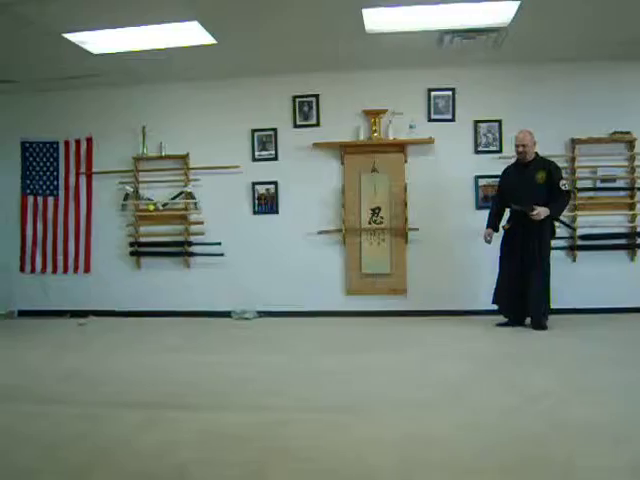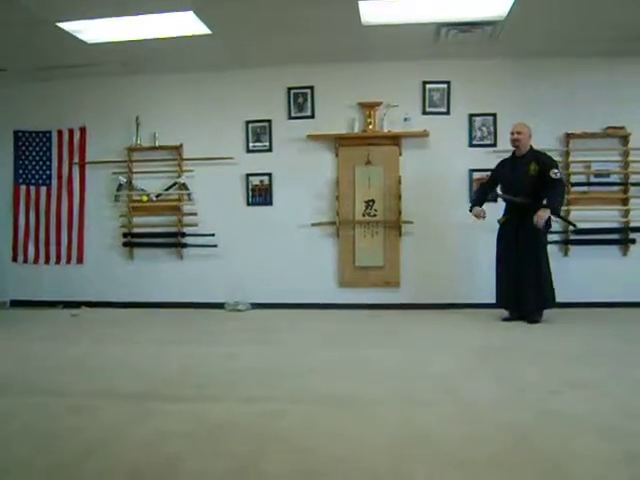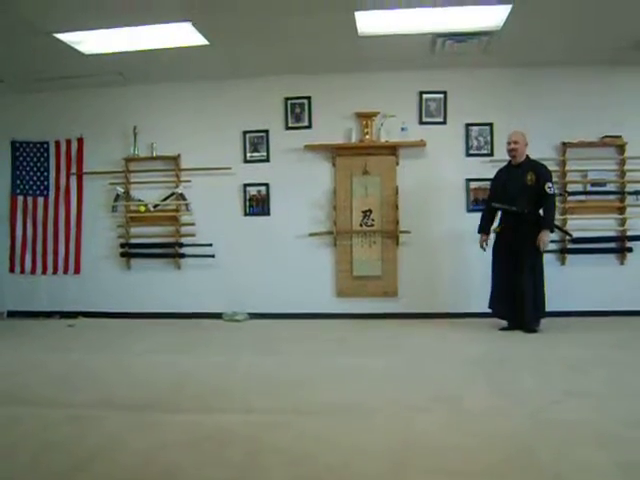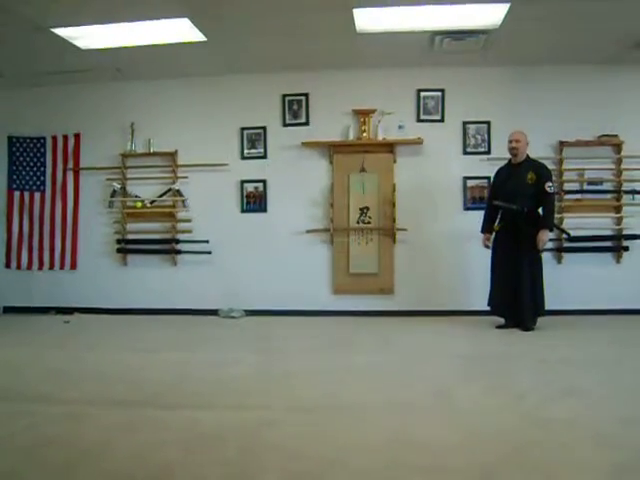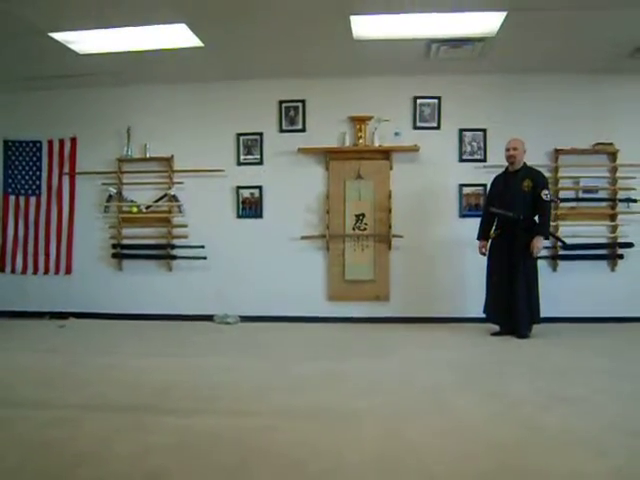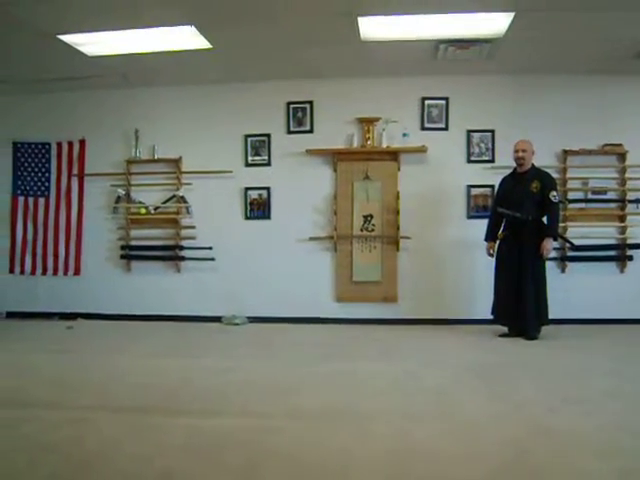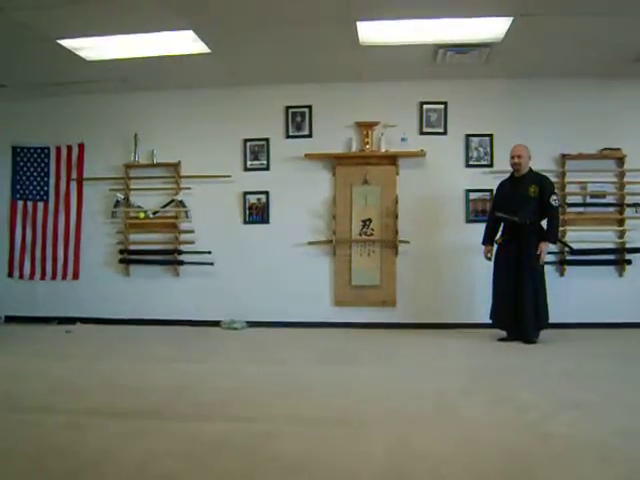
dt=0.7s
person 1, frame 1
left shoulder: (549, 168)
right shoulder: (509, 171)
left elbow: (564, 196)
right elbow: (499, 201)
left wrist: (548, 211)
right wrist: (491, 226)
left hip: (539, 228)
right hip: (514, 227)
left knee: (537, 271)
right knee: (511, 271)
left ankle: (539, 317)
right ankle: (515, 316)
person 1, frame 2
left shoulder: (542, 160)
right shoulder: (504, 165)
left elbow: (557, 187)
right elbow: (487, 186)
left wrist: (548, 209)
right wrist: (476, 205)
left hip: (534, 220)
right hip: (510, 219)
left knee: (534, 264)
right knee: (508, 264)
left ankle: (534, 310)
right ankle: (516, 309)
person 1, frame 3
left shoulder: (539, 170)
right shoulder: (501, 174)
left elbow: (549, 202)
right elbow: (491, 204)
left wrist: (546, 229)
right wrist: (484, 231)
left hip: (530, 230)
right hip: (506, 230)
left knee: (529, 274)
right knee: (504, 274)
left ankle: (531, 320)
right ankle: (512, 319)
person 1, frame 4
left shoulder: (539, 170)
right shoulder: (501, 172)
left elbow: (548, 201)
right elbow: (492, 203)
left wrist: (545, 229)
right wrist: (487, 230)
left hip: (528, 229)
right hip: (505, 229)
left knee: (528, 273)
right knee: (504, 273)
left ankle: (529, 318)
right ankle: (510, 316)
person 1, frame 5
left shoulder: (536, 178)
right shoulder: (498, 180)
left elbow: (544, 209)
right elbow: (489, 210)
left wrist: (540, 236)
right wrist: (483, 237)
left hip: (524, 236)
right hip: (501, 236)
left knee: (523, 281)
right knee: (499, 281)
left ankle: (524, 326)
right ankle: (505, 324)
person 1, frame 6
left shoulder: (544, 179)
right shoulder: (506, 181)
left elbow: (553, 210)
right elbow: (496, 211)
left wrist: (549, 237)
right wrist: (491, 238)
left hip: (532, 236)
right hip: (509, 236)
left knee: (532, 282)
right knee: (507, 282)
left ankle: (532, 328)
right ankle: (514, 326)
person 1, frame 7
left shoulder: (542, 182)
right shoulder: (504, 185)
left elbow: (553, 214)
right elbow: (494, 215)
left wrist: (548, 240)
right wrist: (488, 242)
left hip: (531, 240)
right hip: (508, 240)
left knee: (530, 286)
right knee: (505, 286)
left ankle: (531, 331)
right ankle: (512, 330)
